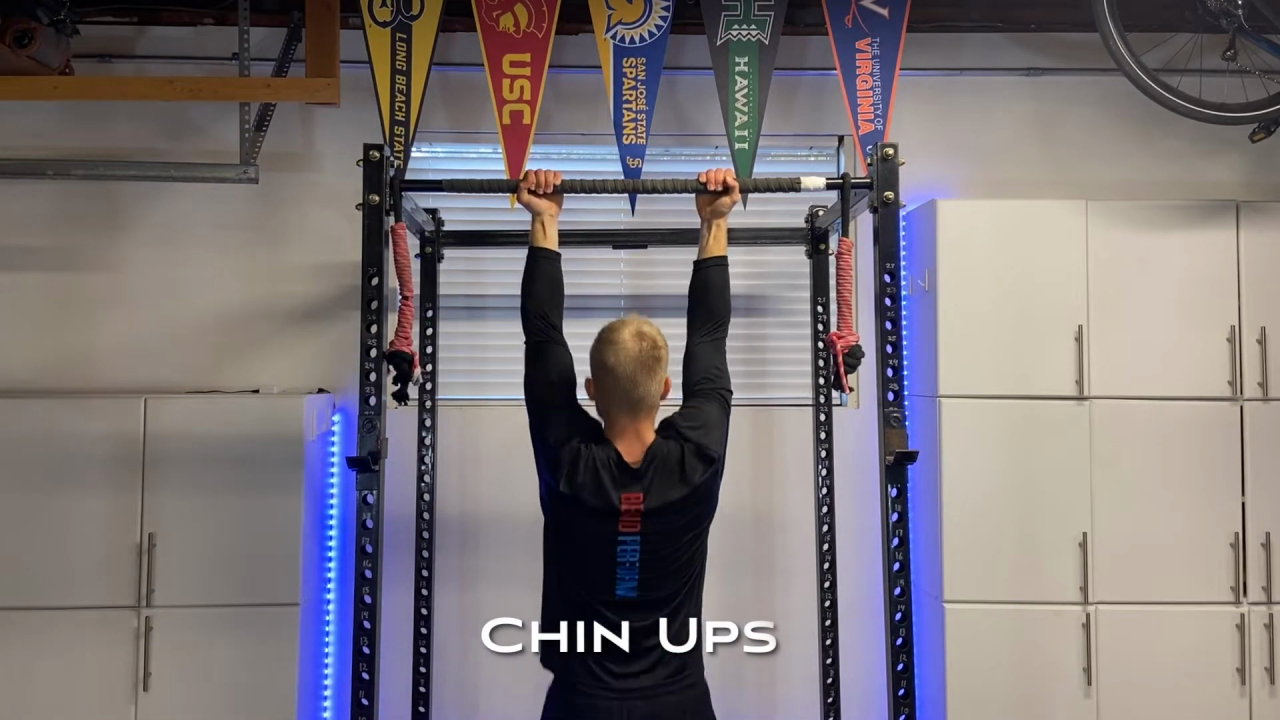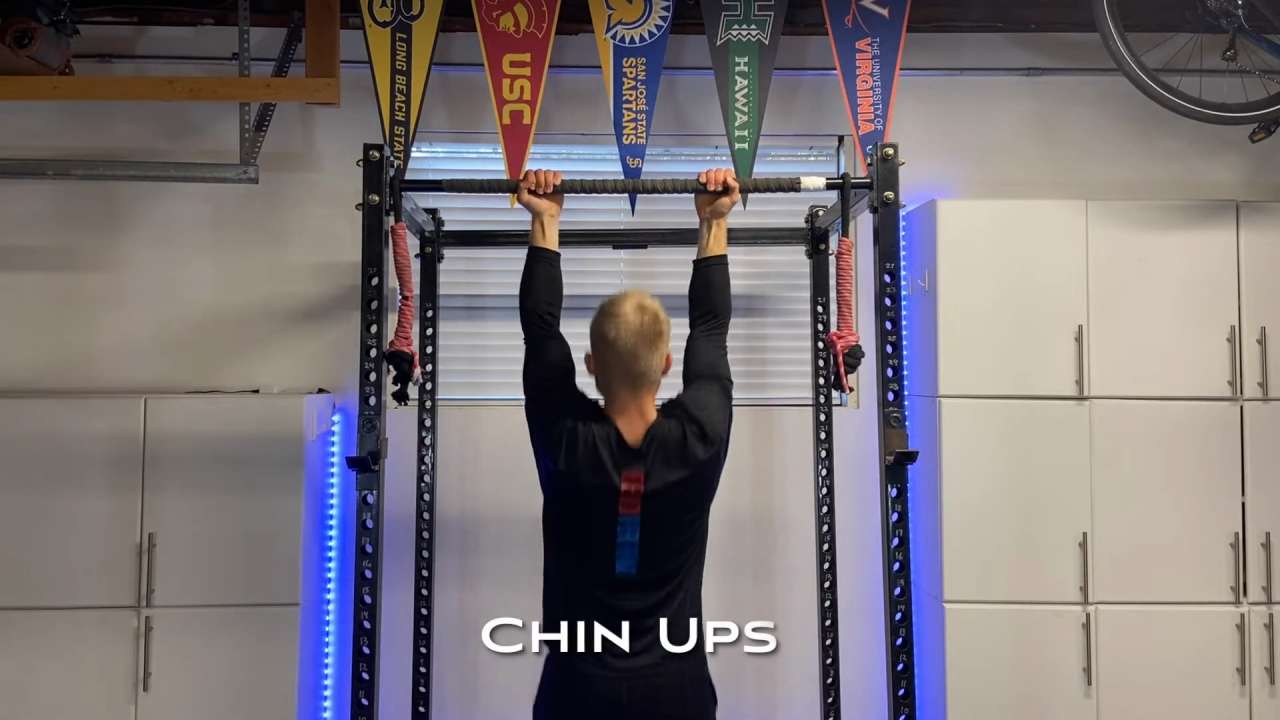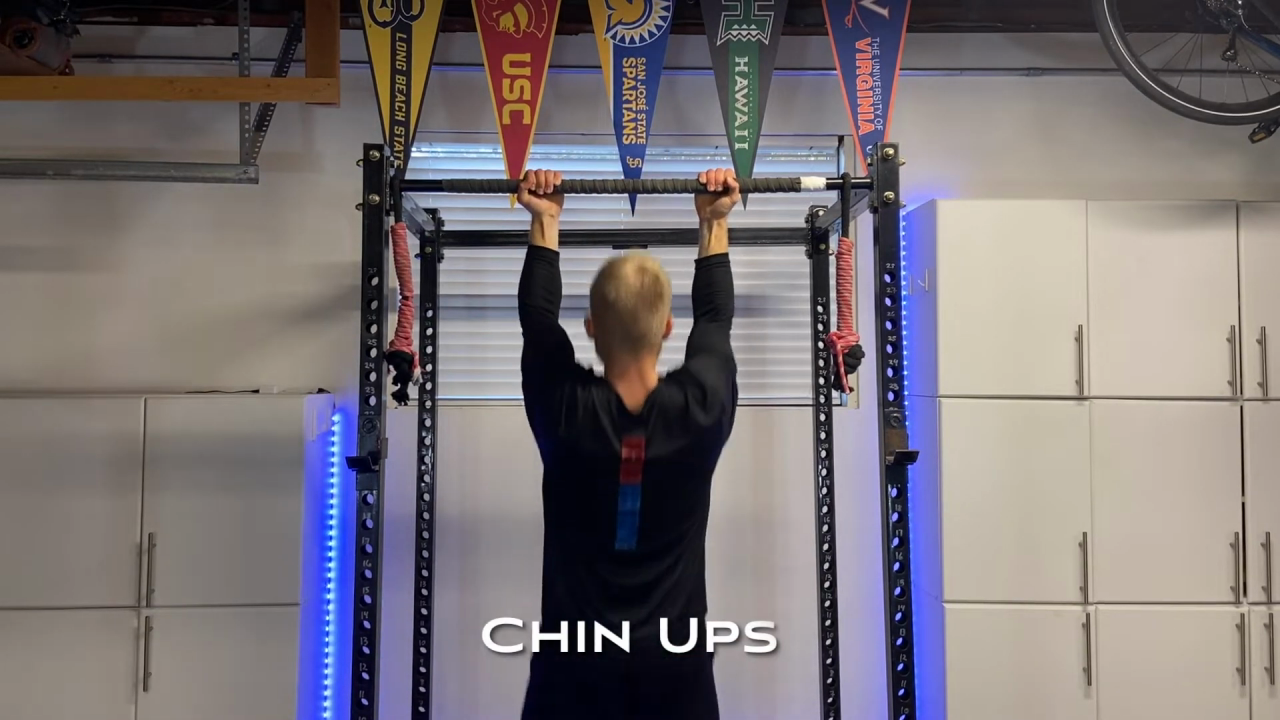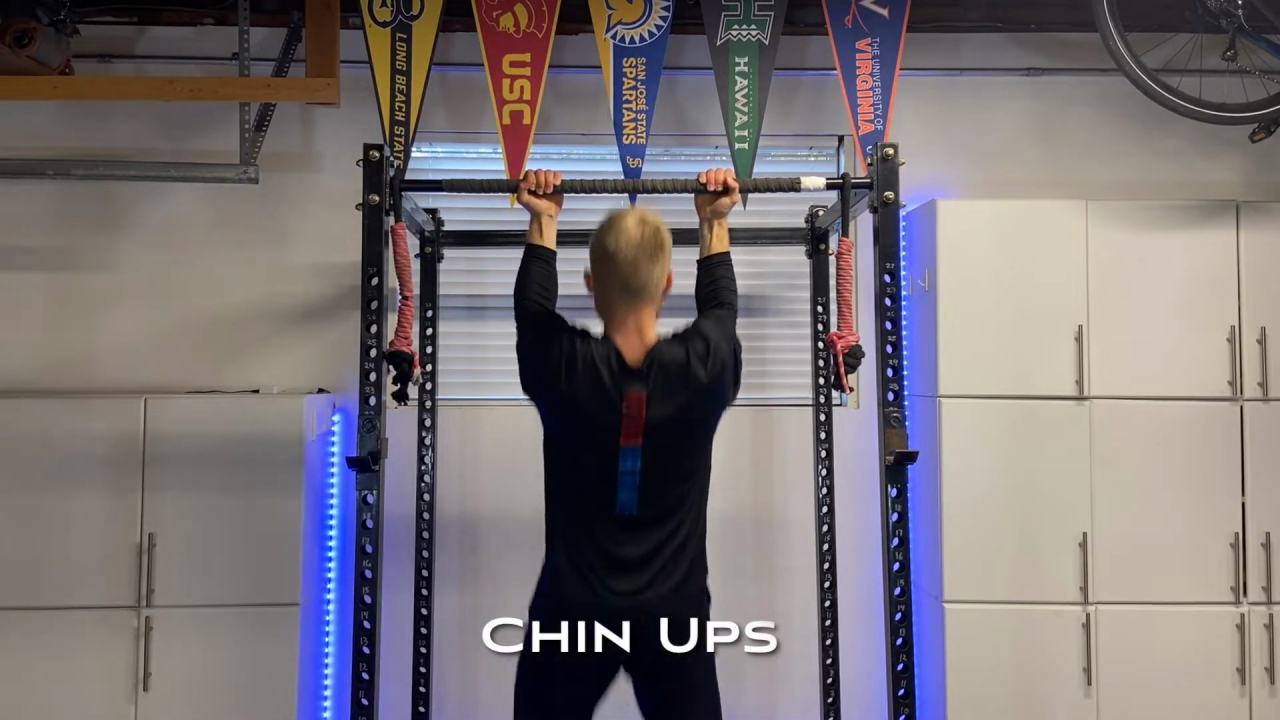
dt=0.1s
person 1, frame 1
left shoulder: (567, 464)
right shoulder: (698, 459)
left elbow: (542, 334)
right elbow: (710, 332)
left wrist: (544, 222)
right wrist: (714, 224)
person 1, frame 2
left shoulder: (566, 446)
right shoulder: (699, 442)
left elbow: (541, 331)
right elbow: (710, 328)
left wrist: (544, 222)
right wrist: (714, 223)
person 1, frame 3
left shoulder: (564, 410)
right shoulder: (701, 409)
left elbow: (538, 319)
right elbow: (716, 318)
left wrist: (544, 223)
right wrist: (714, 224)
left hip: (574, 642)
right hip: (674, 644)
person 1, frame 4
left shoulder: (564, 369)
right shoulder: (702, 368)
left elbow: (533, 312)
right elbow: (720, 310)
left wrist: (542, 222)
right wrist: (715, 222)
left hip: (574, 611)
right hip: (674, 611)
